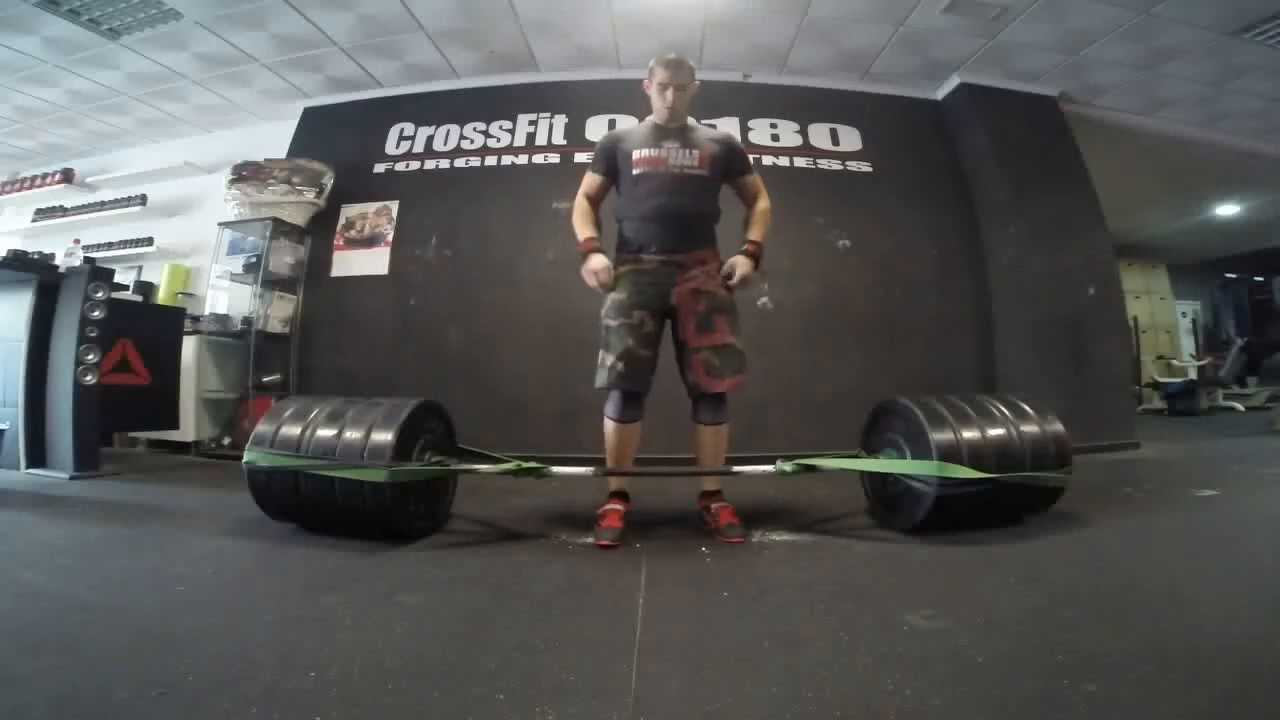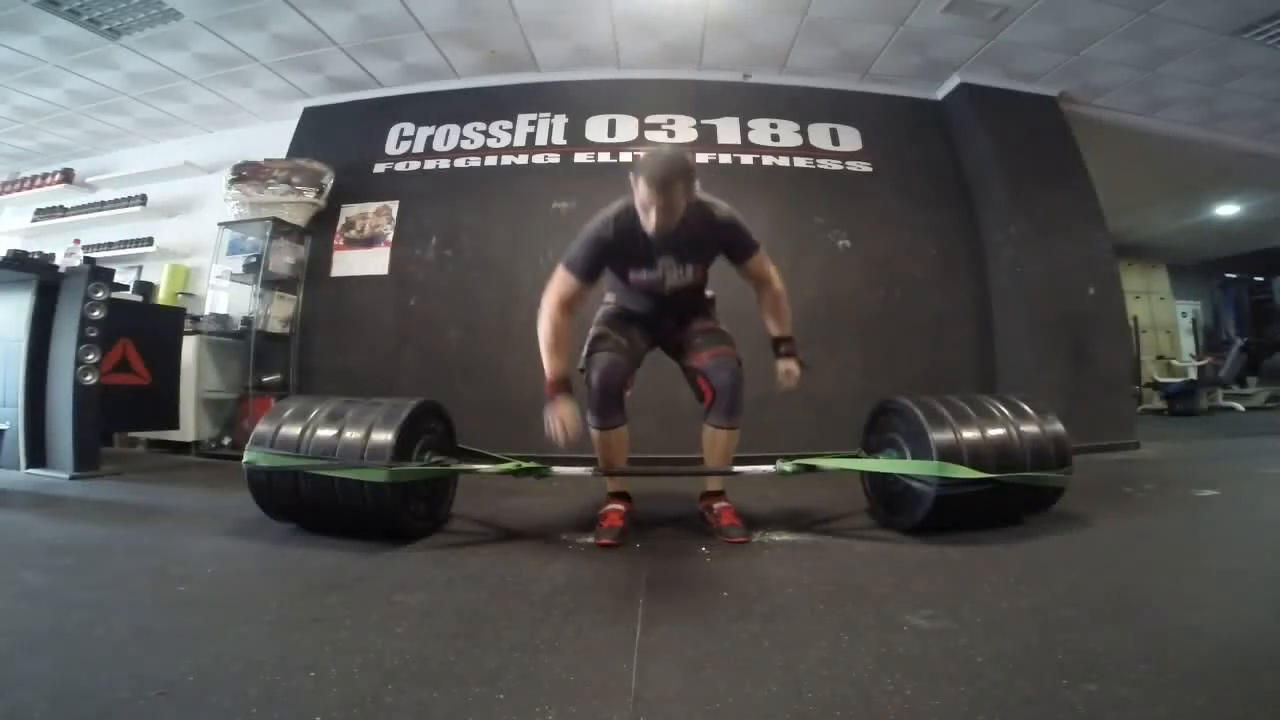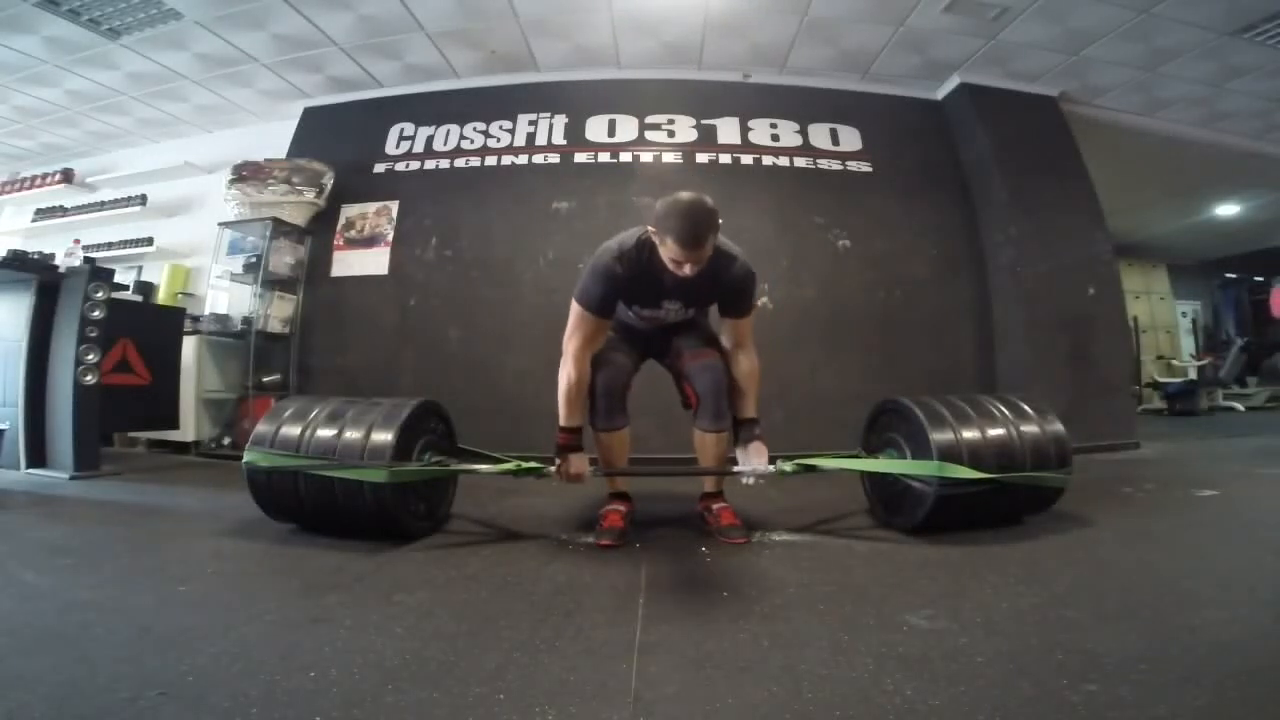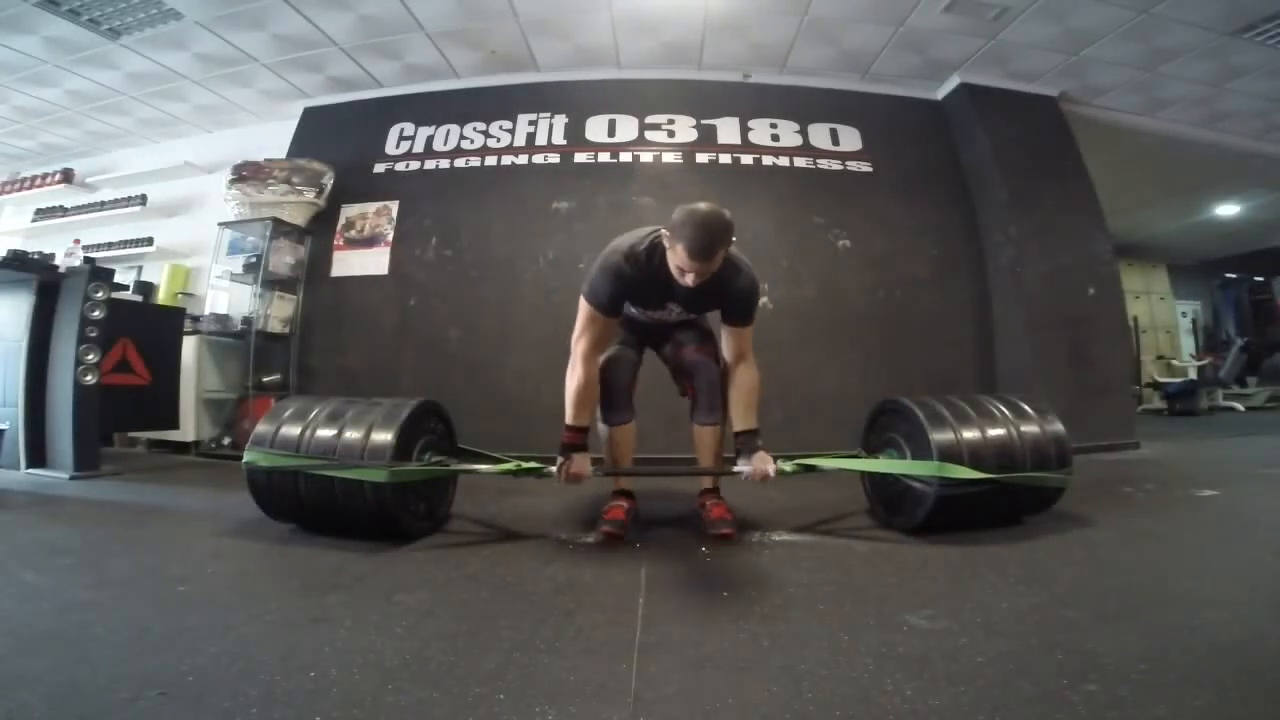
dt=0.7s
person 1, frame 1
left shoulder: (720, 144)
right shoulder: (618, 142)
left elbow: (758, 199)
right elbow: (586, 199)
left wrist: (751, 251)
right wrist: (590, 250)
left hip: (700, 271)
right hip: (634, 271)
left knee: (711, 385)
right knee: (625, 386)
left ankle: (712, 496)
right ankle: (616, 496)
person 1, frame 2
left shoulder: (717, 221)
right shoulder: (608, 229)
left elbow: (766, 280)
right elbow: (554, 305)
left wrist: (784, 348)
right wrist: (557, 390)
left hip: (689, 313)
right hip: (627, 312)
left knee: (727, 378)
right knee: (602, 378)
left ankle: (714, 496)
right ankle: (617, 498)
person 1, frame 3
left shoulder: (734, 270)
right shoulder: (614, 261)
left elbow: (740, 349)
right elbow: (576, 351)
left wrist: (748, 432)
right wrist: (569, 443)
left hip: (686, 328)
right hip: (623, 328)
left knee: (712, 383)
right knee: (603, 383)
left ankle: (713, 498)
right ankle: (618, 497)
person 1, frame 4
left shoulder: (739, 280)
right shoulder: (622, 261)
left elbow: (739, 361)
right elbow: (585, 352)
left wrist: (749, 444)
right wrist: (574, 444)
left hip: (683, 325)
right hip: (625, 321)
left knee: (709, 378)
right knee: (613, 378)
left ankle: (710, 493)
right ankle: (622, 494)
